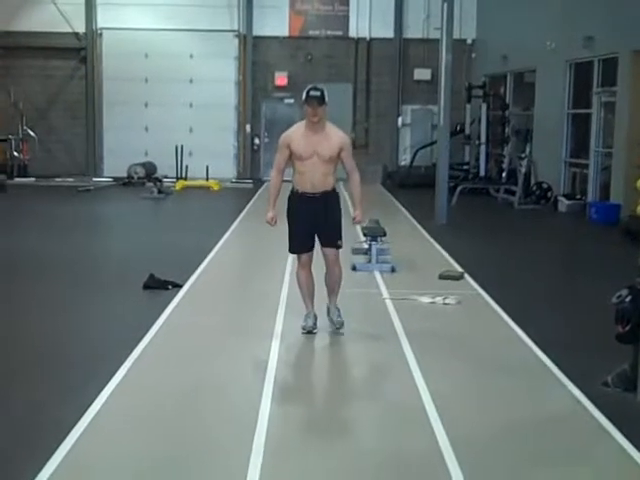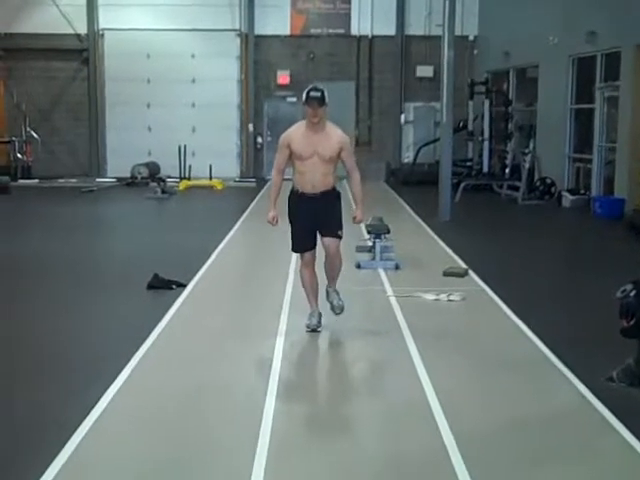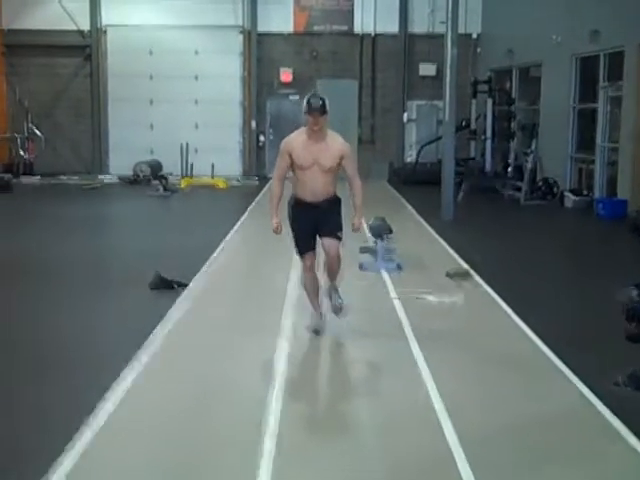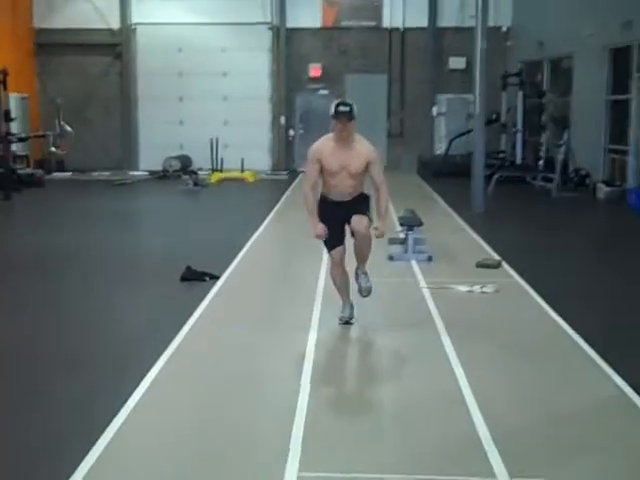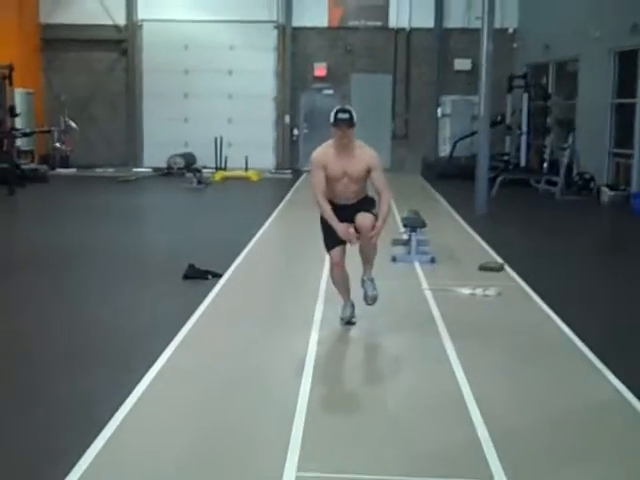
dt=0.3s
person 1, frame 1
left shoulder: (340, 138)
right shoulder: (289, 137)
left elbow: (352, 173)
right elbow: (277, 172)
left wrist: (358, 207)
right wrist: (271, 207)
left hip: (328, 201)
right hip: (299, 201)
left knee: (332, 256)
right knee: (304, 260)
left ankle: (333, 306)
right ankle: (310, 312)
person 1, frame 2
left shoulder: (340, 138)
right shoulder: (289, 136)
left elbow: (353, 172)
right elbow: (278, 172)
left wrist: (359, 206)
right wrist: (272, 207)
left hip: (328, 199)
right hip: (300, 201)
left knee: (332, 248)
right knee: (307, 259)
left ankle: (332, 289)
right ankle: (314, 311)
person 1, frame 3
left shoulder: (340, 146)
right shoulder: (290, 144)
left elbow: (354, 180)
right elbow: (278, 179)
left wrist: (358, 214)
right wrist: (274, 214)
left hip: (329, 206)
right hip: (301, 208)
left knee: (332, 251)
right knee: (308, 262)
left ankle: (333, 287)
right ankle: (317, 312)
person 1, frame 4
left shoulder: (367, 151)
right shoulder: (318, 149)
left elbow: (381, 186)
right elbow: (309, 187)
left wrist: (382, 220)
right wrist: (314, 221)
left hip: (357, 202)
right hip: (329, 205)
left knee: (362, 229)
right knee: (336, 257)
left ankle: (361, 270)
right ankle: (346, 304)
person 1, frame 5
left shoulder: (369, 156)
right shoulder: (320, 156)
left elbow: (384, 192)
right elbow: (319, 195)
left wrist: (380, 222)
right wrist: (337, 225)
left hip: (361, 204)
right hip: (333, 209)
left knee: (367, 225)
right knee: (336, 259)
left ankle: (368, 276)
right ankle: (347, 303)
